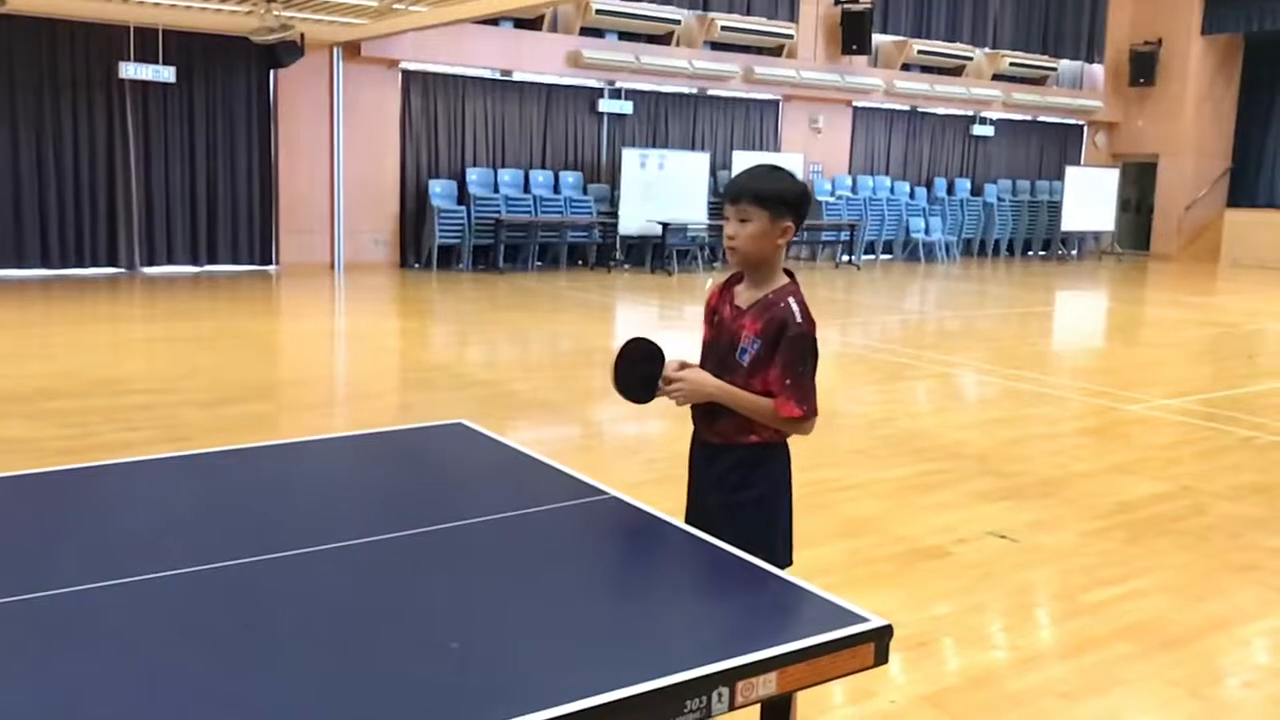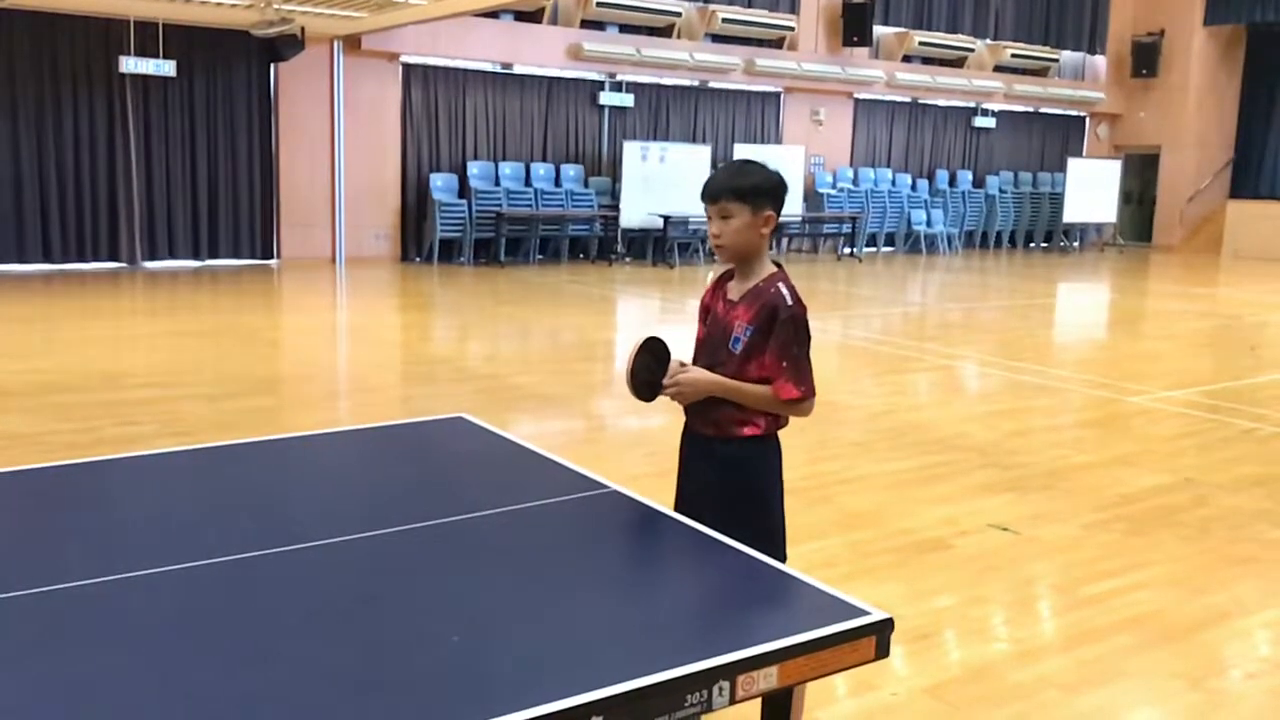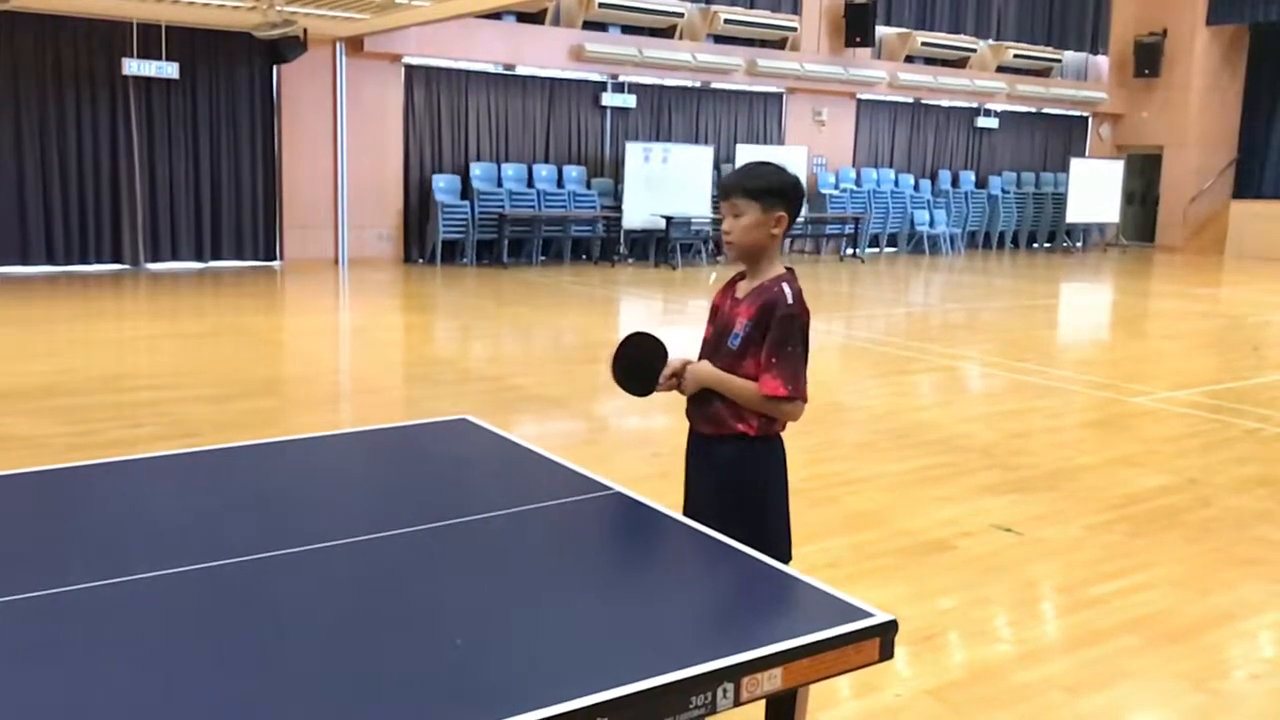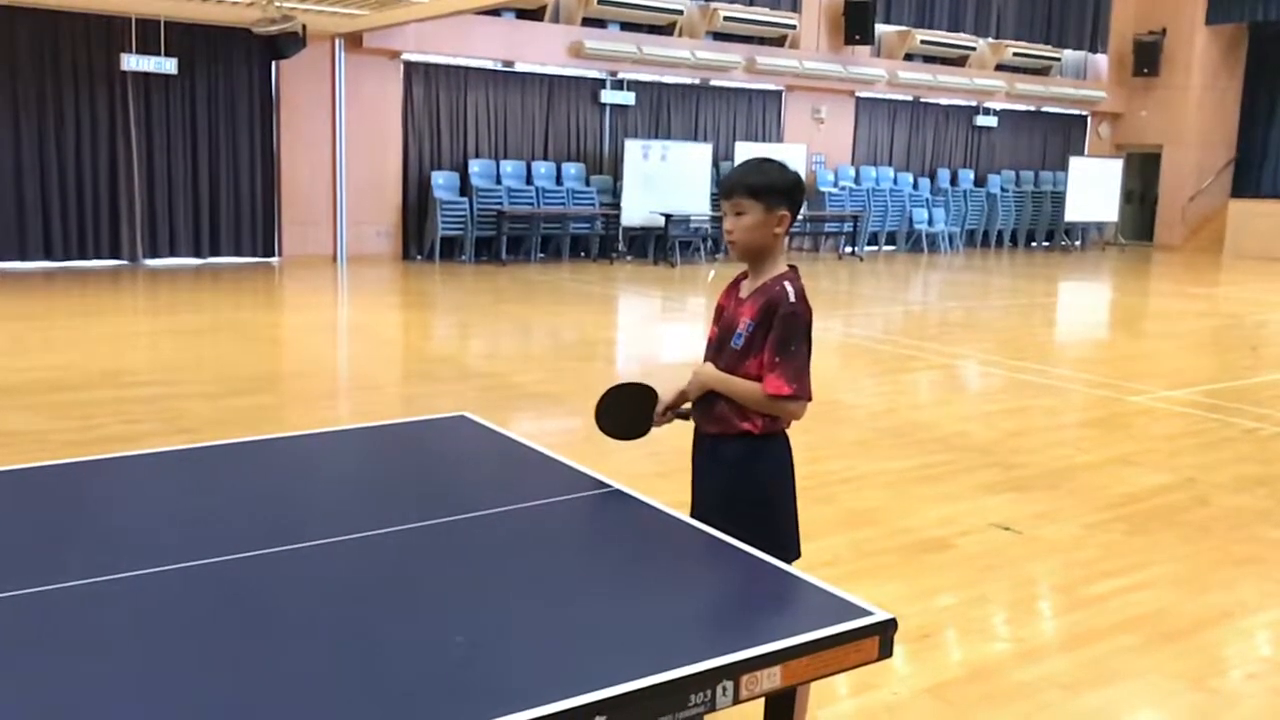
dt=1s
person 1, frame 1
left shoulder: (789, 317)
right shoulder: (723, 294)
left elbow: (799, 419)
left wrist: (714, 391)
right wrist: (686, 375)
left hip: (754, 471)
right hip: (708, 456)
person 1, frame 2
left shoulder: (780, 303)
right shoulder: (717, 291)
left elbow: (799, 401)
left wrist: (712, 385)
right wrist: (684, 377)
left hip: (745, 458)
right hip: (700, 447)
person 1, frame 3
left shoulder: (782, 301)
right shoulder: (730, 291)
left elbow: (788, 404)
left wrist: (709, 377)
right wrist: (689, 373)
left hip: (749, 461)
right hip: (709, 450)
person 1, frame 4
left shoulder: (785, 301)
right shoulder: (735, 289)
left elbow: (791, 403)
left wrist: (712, 380)
right wrist: (685, 394)
left hip: (755, 462)
right hip: (714, 450)
